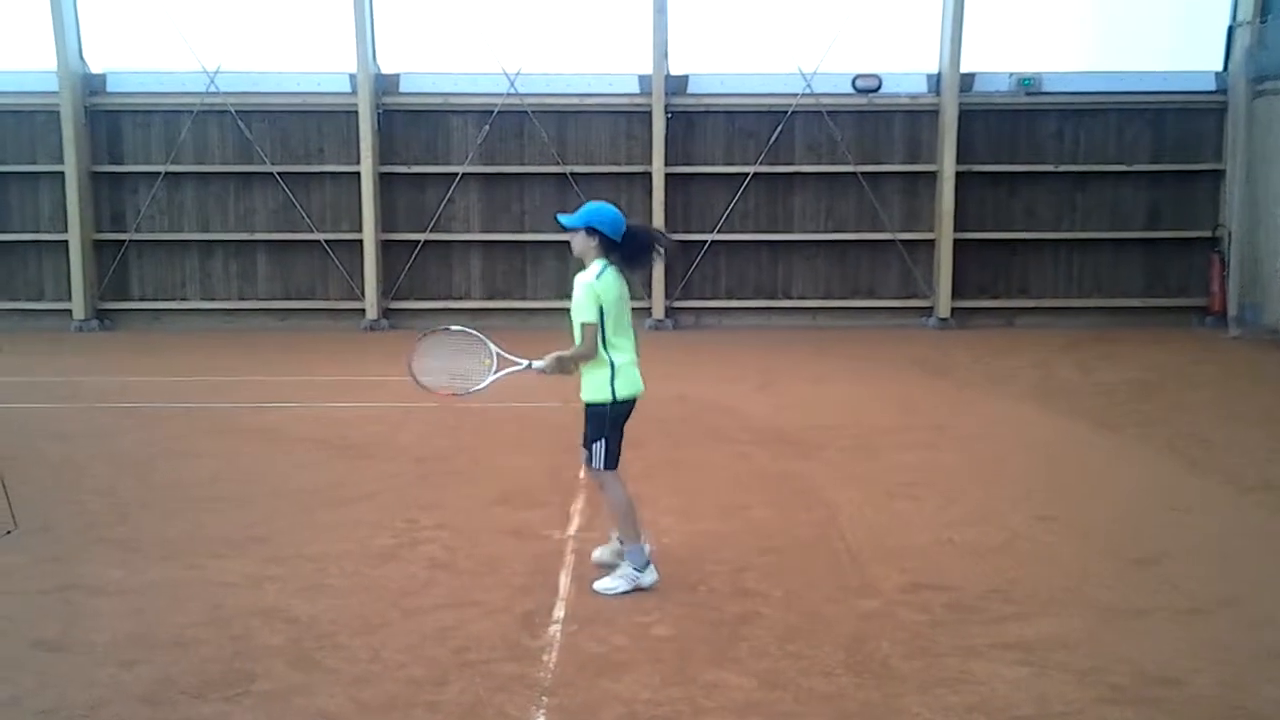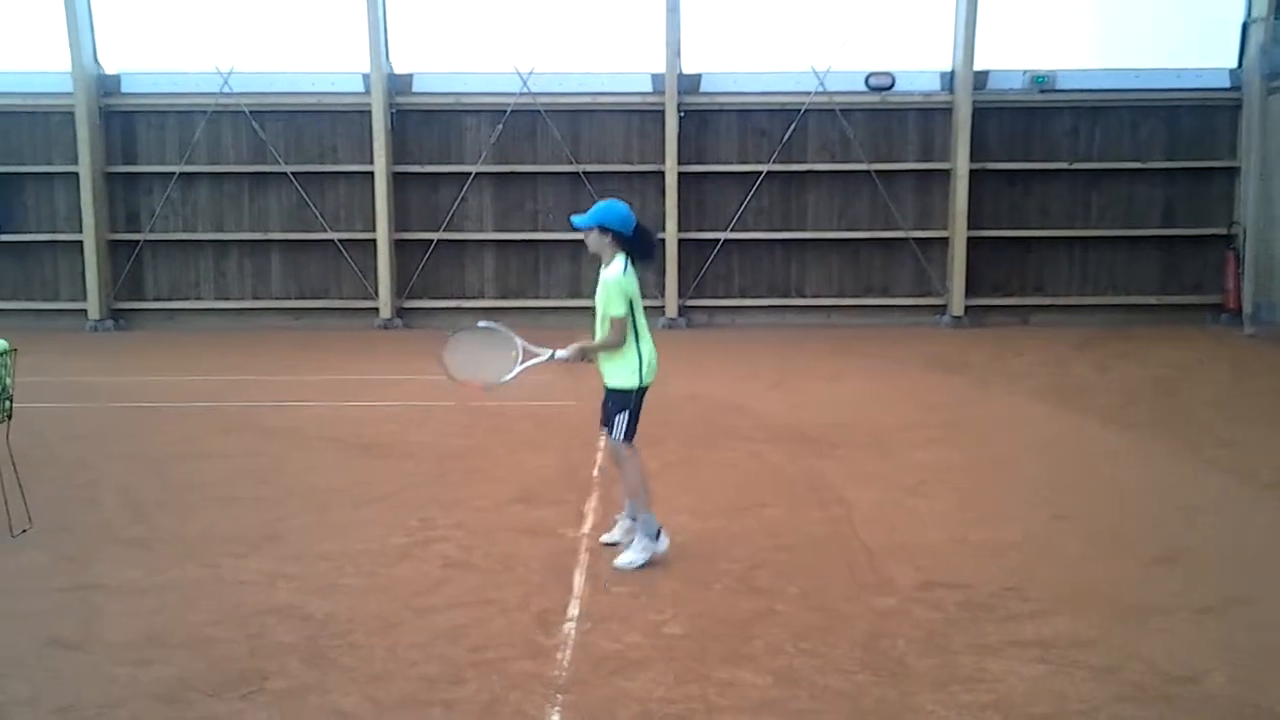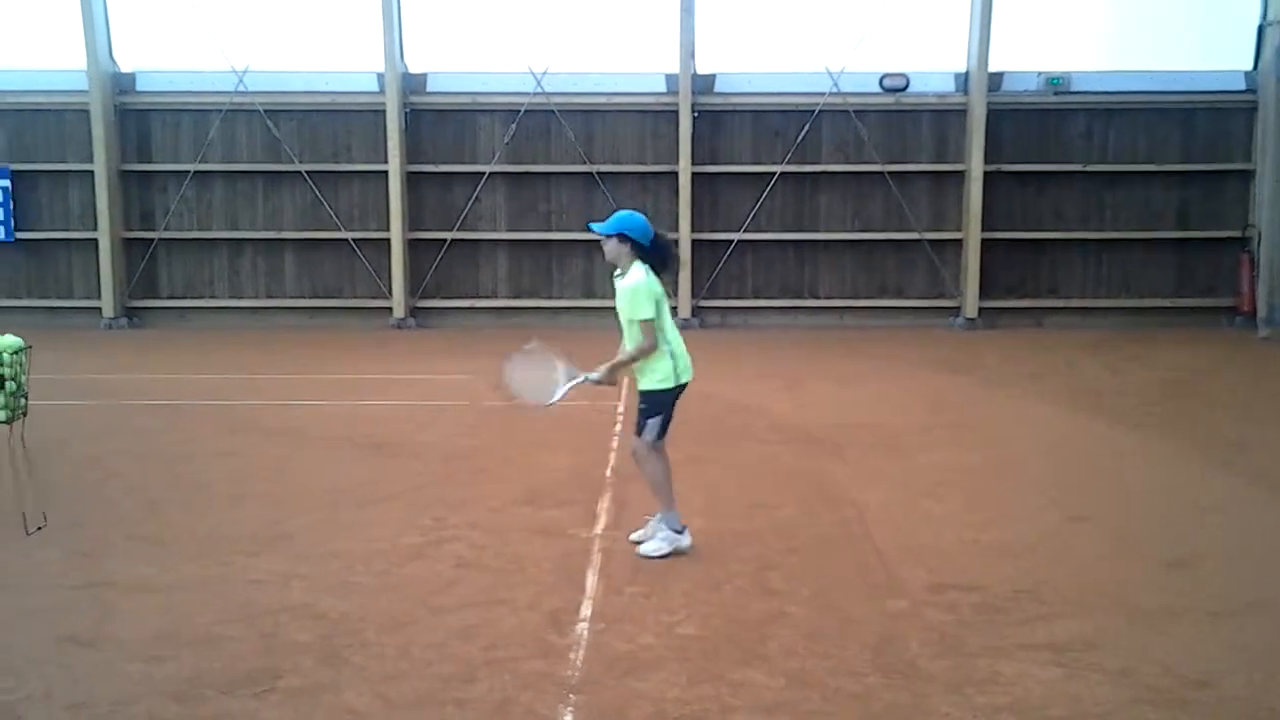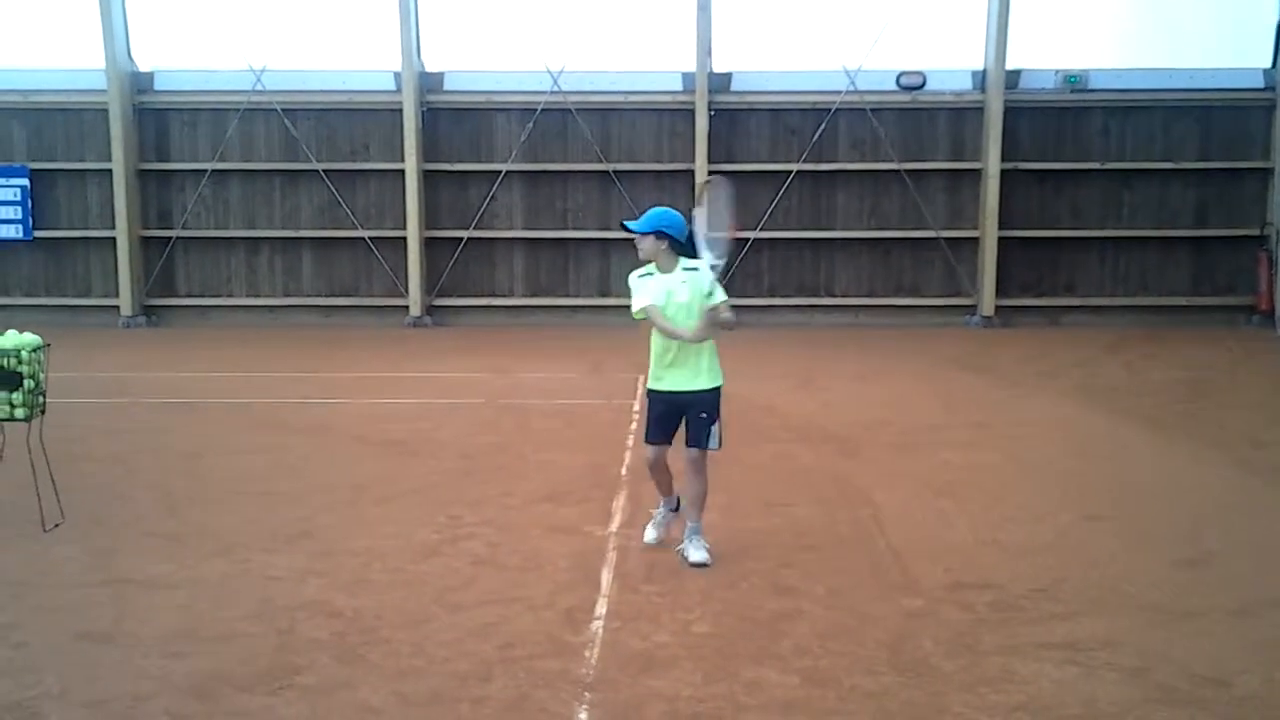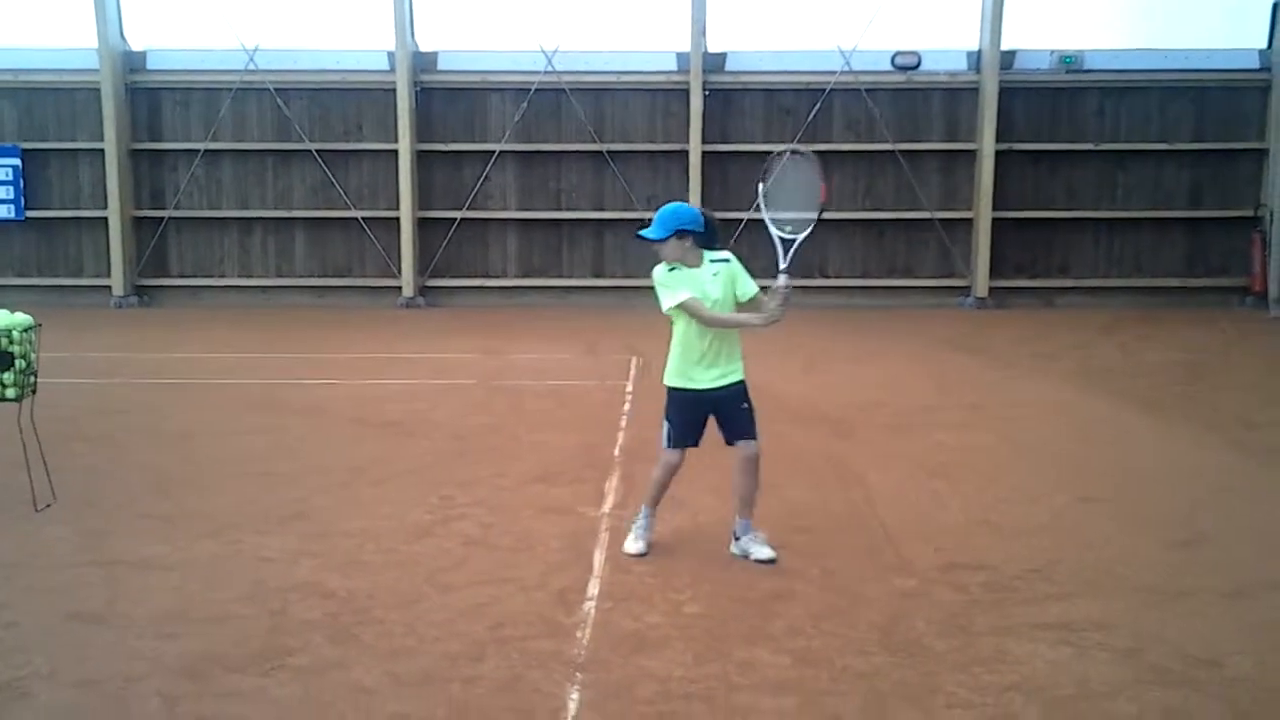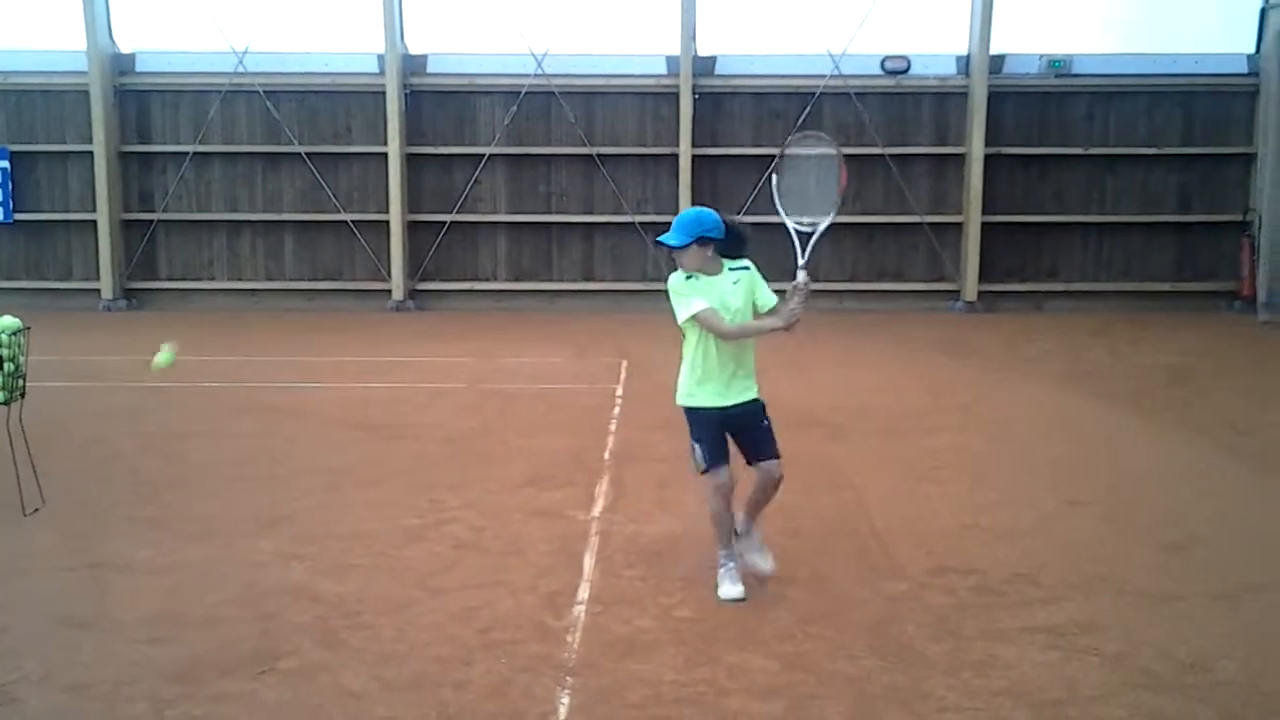
dt=0.4s
person 1, frame 1
left shoulder: (587, 282)
right shoulder: (613, 276)
left elbow: (588, 348)
left wrist: (560, 359)
right wrist: (572, 360)
left hip: (606, 391)
right hip: (620, 386)
left knee: (604, 474)
right knee: (598, 466)
left ankle: (638, 565)
right ankle: (624, 540)
person 1, frame 2
left shoulder: (613, 278)
right shoulder: (617, 269)
left elbow: (616, 339)
left wrist: (582, 348)
right wrist: (590, 350)
left hip: (629, 376)
right hip: (621, 374)
left knee: (619, 450)
right knee: (618, 447)
left ankle: (649, 535)
right ankle: (632, 518)
person 1, frame 3
left shoulder: (641, 281)
right shoulder: (622, 278)
left elbow: (650, 342)
left wrist: (614, 365)
right wrist: (615, 364)
left hip: (663, 376)
right hip: (649, 377)
left knee: (643, 449)
right knee: (651, 449)
left ankle: (673, 529)
right ankle: (666, 519)
person 1, frame 4
left shoulder: (698, 271)
right shoulder: (640, 279)
left elbow: (727, 318)
right elbow: (657, 322)
left wrist: (716, 319)
right wrist: (690, 334)
left hip: (702, 381)
right hip: (662, 382)
left knee: (696, 457)
right knee: (653, 456)
left ankle: (693, 536)
right ankle: (669, 505)
person 1, frame 5
left shoulder: (725, 262)
right shoulder: (663, 275)
left elbow: (756, 307)
right elbow: (705, 317)
left wrist: (774, 302)
right wrist: (758, 319)
left hip: (729, 377)
right hip: (685, 381)
left knee: (749, 453)
right knee: (671, 460)
left ankle: (745, 533)
right ankle: (643, 520)
person 1, frame 6
left shoulder: (745, 272)
right shoulder: (679, 283)
left elbow: (773, 317)
right elbow: (722, 330)
left wrist: (793, 304)
right wrist: (778, 322)
left hip: (743, 394)
right hip: (701, 398)
left knee: (772, 472)
right knee: (720, 482)
left ankle: (744, 528)
right ankle: (726, 561)
